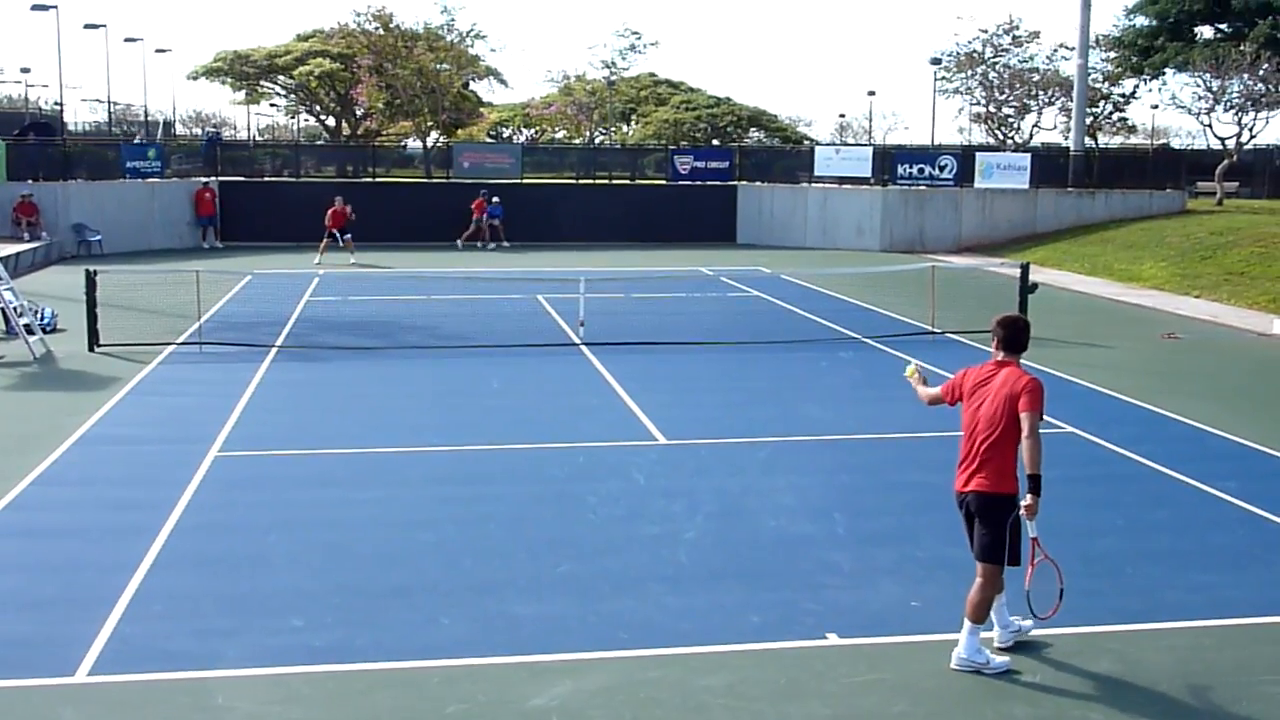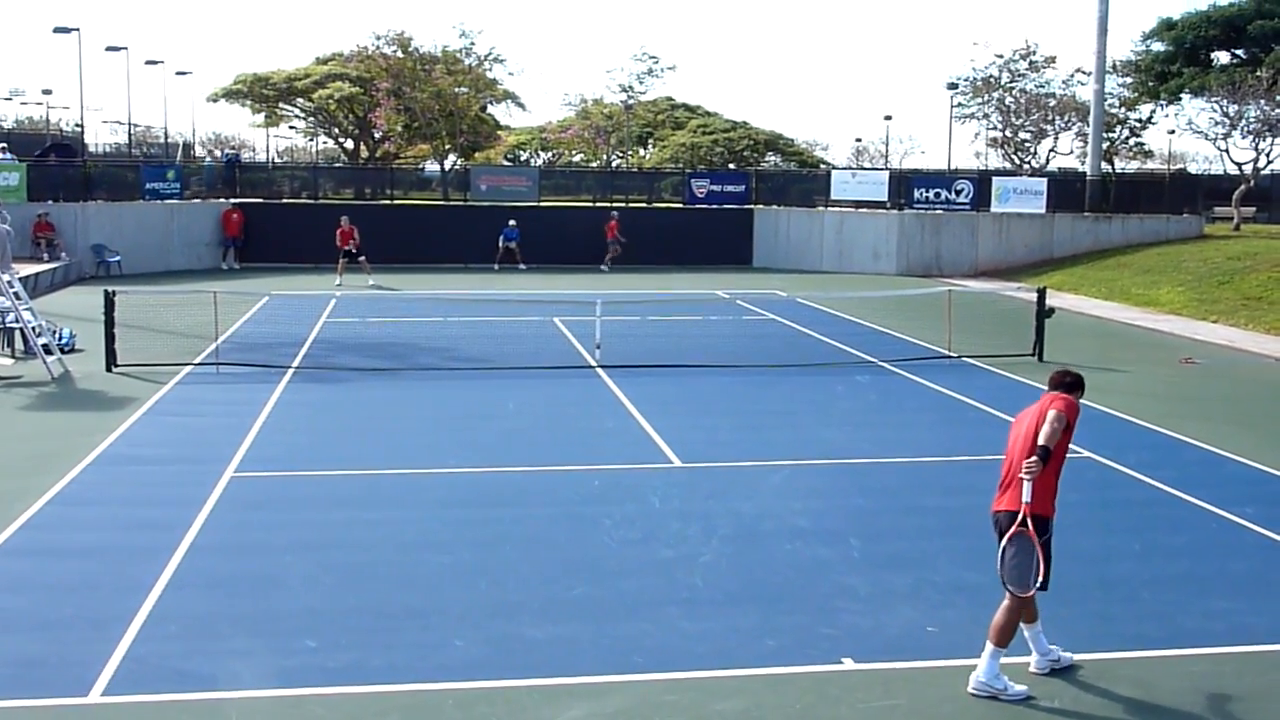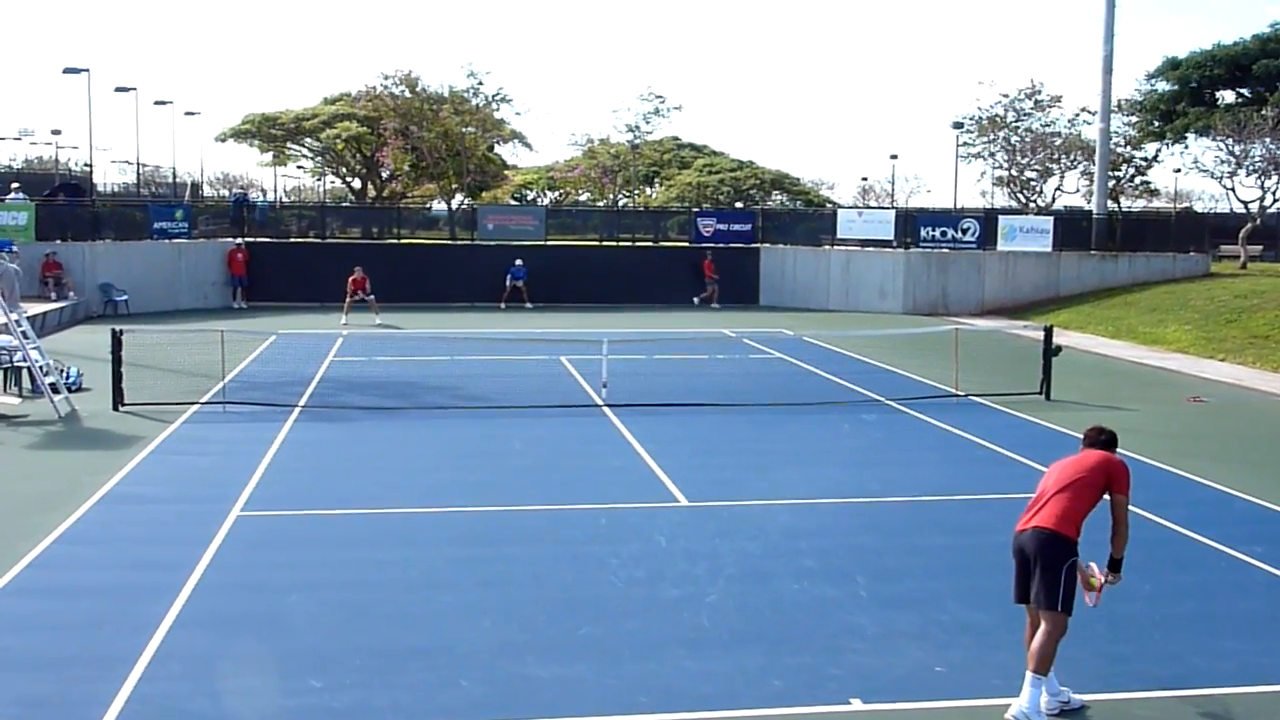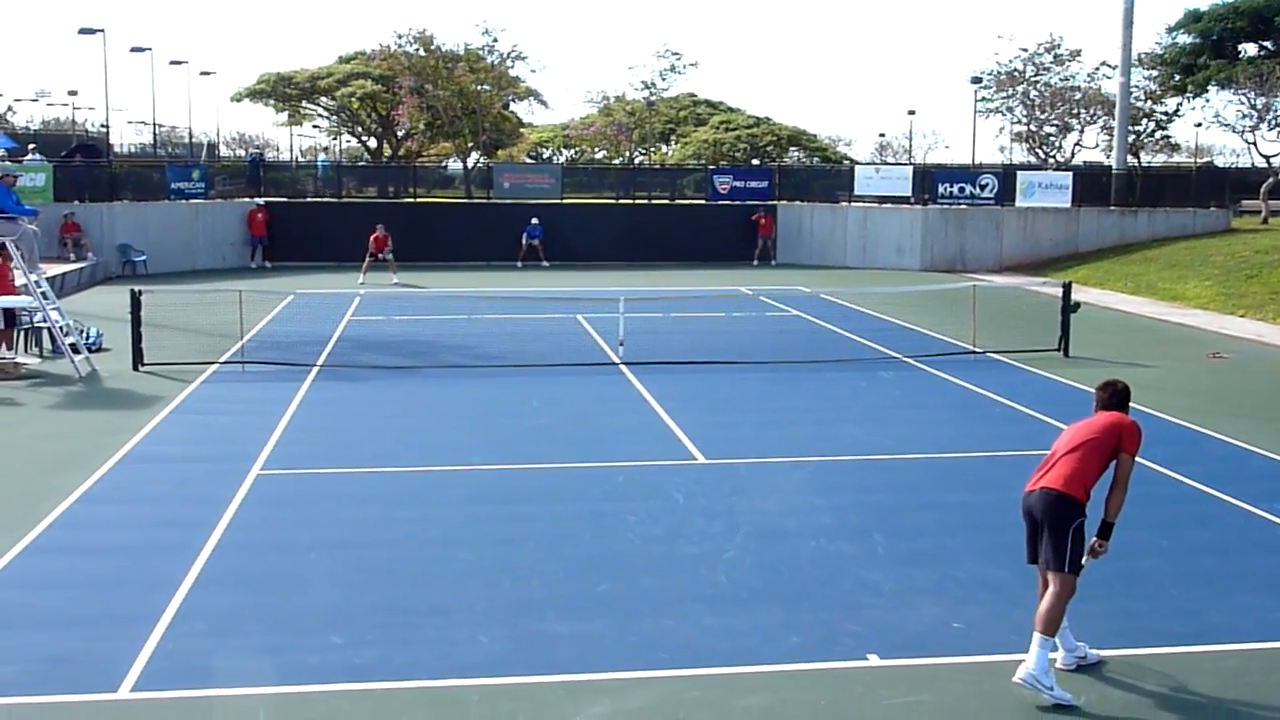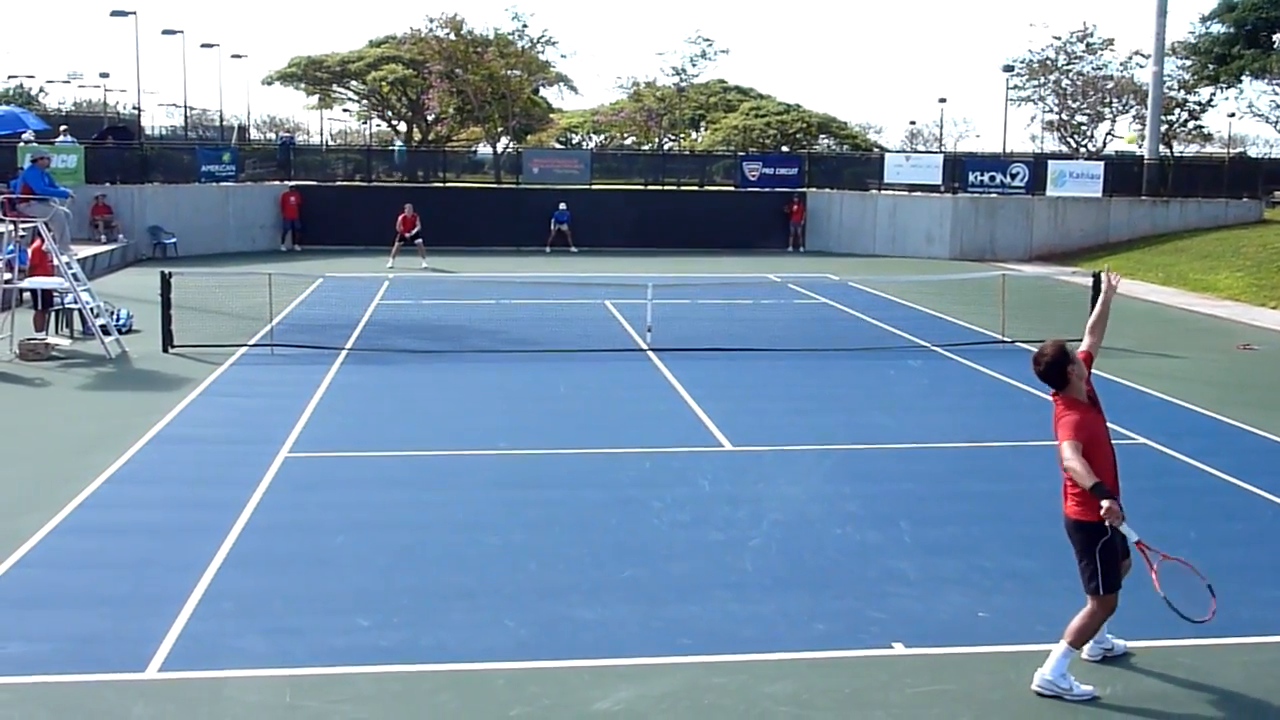
dt=1s
person 1, frame 1
left shoulder: (970, 377)
right shoulder: (1027, 384)
left elbow: (930, 397)
right elbow: (1029, 436)
left wrist: (918, 383)
right wrist: (1034, 488)
left hip: (965, 486)
right hip: (996, 490)
left knee: (990, 565)
right knee: (988, 572)
left ankle: (1005, 627)
right ankle: (967, 651)
person 1, frame 2
left shoulder: (1027, 412)
right shoulder: (1066, 403)
right elbow: (1053, 426)
right wrist: (1044, 455)
left hip: (1003, 508)
right hip: (1031, 511)
right knee: (1018, 596)
left ankle: (1043, 654)
right ankle: (986, 675)
person 1, frame 3
left shoulder: (1062, 463)
right shoulder: (1116, 465)
right elbow: (1120, 524)
left wrist: (1079, 569)
right wrist: (1115, 566)
left hip: (1023, 534)
right hip: (1052, 538)
left knee: (1036, 619)
right knee: (1053, 624)
left ankle: (1051, 695)
person 1, frame 4
left shoulder: (1079, 425)
right shoulder: (1128, 426)
right elbow: (1119, 486)
right wrist: (1104, 533)
left hip: (1032, 494)
right hip: (1061, 500)
left knee: (1049, 579)
right knee: (1061, 585)
left ankle: (1069, 650)
right ankle: (1034, 667)
person 1, frame 5
left shoulder: (1077, 389)
right shoulder: (1072, 418)
left elbow: (1093, 334)
right elbow: (1073, 460)
left wrist: (1107, 294)
right wrist: (1104, 496)
left hip: (1095, 512)
right hip: (1092, 517)
left knee: (1120, 567)
right knee: (1104, 600)
left ankle: (1095, 641)
right ankle: (1052, 674)
